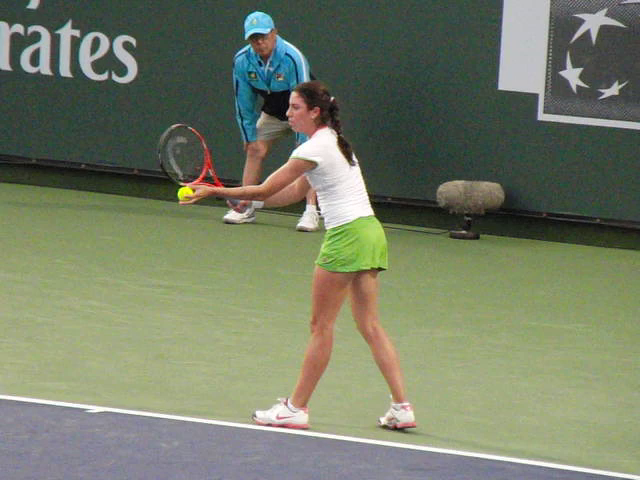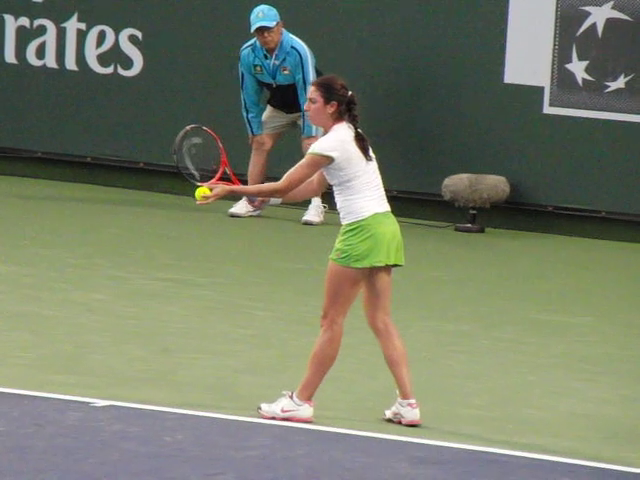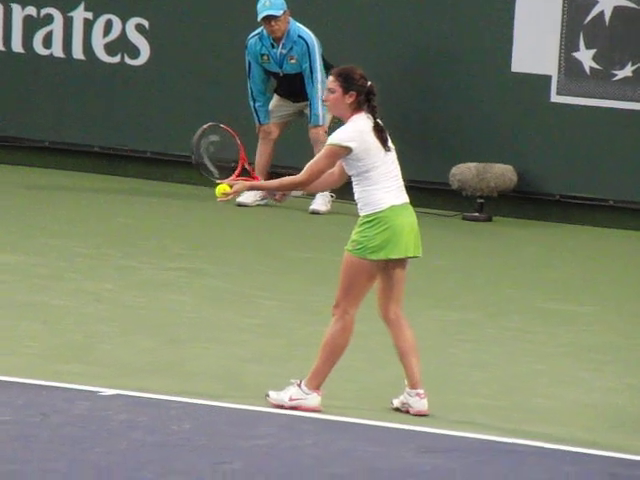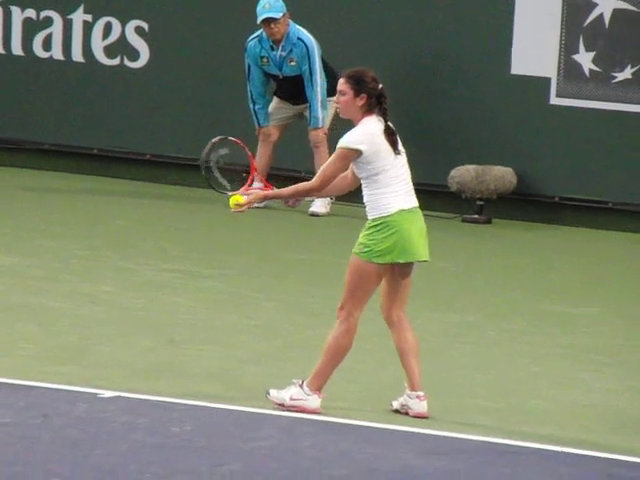
dt=0.4s
person 1, frame 1
left shoulder: (313, 148)
right shoulder: (333, 140)
left elbow: (265, 190)
right elbow: (295, 191)
left wrist: (213, 190)
right wrist: (251, 201)
left hip: (347, 236)
right hip: (369, 232)
left knee: (320, 325)
right knee: (369, 325)
left ankle: (295, 408)
right ankle: (401, 408)
person 1, frame 2
left shoulder: (330, 144)
right shoulder: (351, 135)
left elbow: (282, 186)
right elbow: (314, 186)
left wrist: (229, 189)
right wrist: (271, 197)
left hip: (362, 232)
right hip: (384, 228)
left knee: (331, 320)
right knee: (380, 321)
left ankle: (300, 401)
right ankle: (407, 404)
person 1, frame 3
left shoulder: (348, 134)
right shoulder: (371, 125)
left elbow: (303, 179)
right elbow: (336, 176)
left wrist: (251, 185)
right wrist: (288, 188)
left hip: (379, 223)
right hip: (402, 219)
left knee: (343, 310)
right knee: (392, 311)
left ankle: (309, 390)
right ankle: (415, 394)
person 1, frame 4
left shoulder: (358, 137)
right shoulder: (382, 128)
left elbow: (316, 184)
right elbow: (349, 180)
left wrist: (264, 194)
right wrist: (303, 194)
left hip: (386, 227)
right hip: (410, 222)
left knee: (347, 313)
right knee: (395, 313)
left ankle: (310, 391)
right ankle: (416, 396)
person 2, frame 1
left shoulder: (292, 58)
right shoulder: (242, 61)
right elbow: (244, 102)
left wrist: (305, 139)
right wrist: (249, 136)
right hip: (272, 112)
right knee: (254, 151)
left ankle: (311, 212)
right ankle: (245, 207)
person 2, frame 2
left shoulder: (298, 51)
right shoulder: (247, 54)
left elbow: (309, 92)
right elbow: (250, 94)
left wrist: (310, 133)
right wrist: (255, 130)
right hip: (278, 105)
left knee: (310, 147)
right knee: (259, 145)
left ankle: (316, 205)
right ankle: (250, 201)
person 2, frame 3
left shoulder: (305, 40)
right shoulder: (254, 43)
left elbow: (316, 82)
right elbow: (256, 83)
left wrist: (317, 121)
right wrist: (262, 119)
left hip: (317, 93)
right hip: (285, 94)
left knee: (317, 136)
right knee: (266, 133)
left ankle: (323, 195)
right ankle: (258, 190)
person 2, frame 4
left shoulder: (304, 42)
right shoulder: (254, 45)
left elbow: (316, 84)
right elbow: (256, 86)
left wrist: (317, 124)
right wrist: (261, 121)
left hip: (320, 94)
right hip: (285, 96)
left knee: (317, 138)
right knee: (266, 136)
left ankle: (323, 196)
right ankle: (257, 189)
